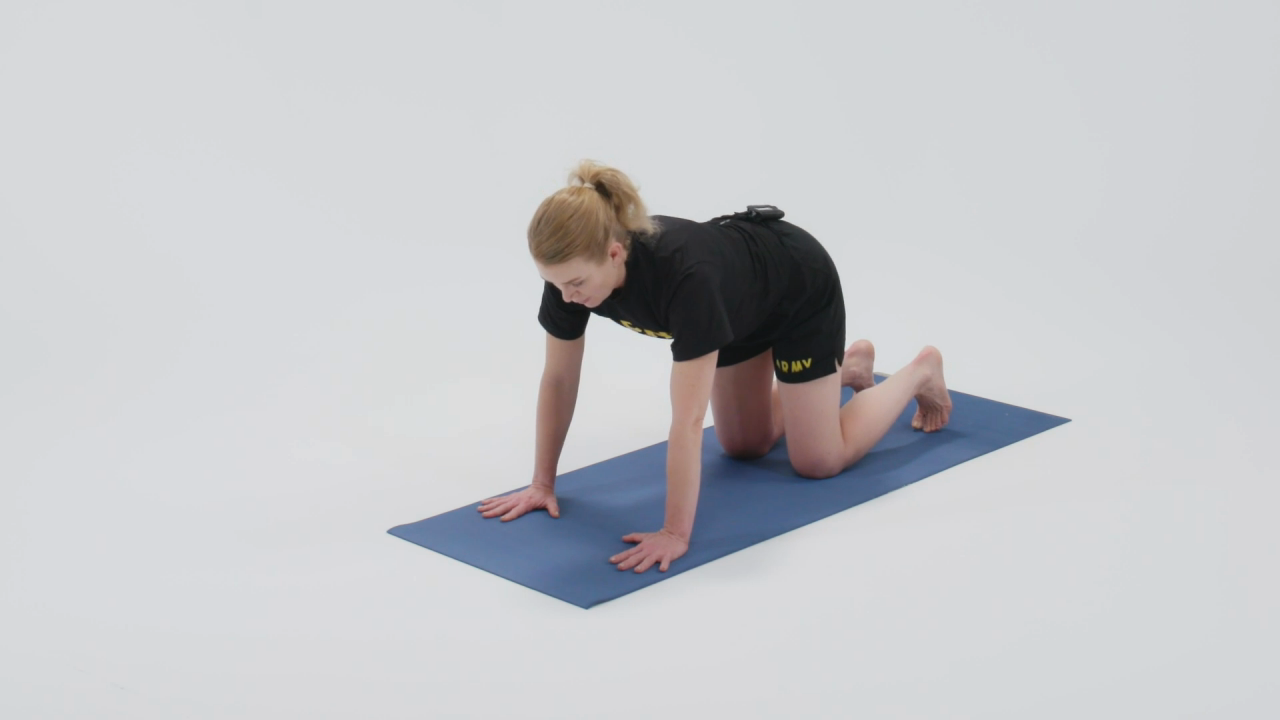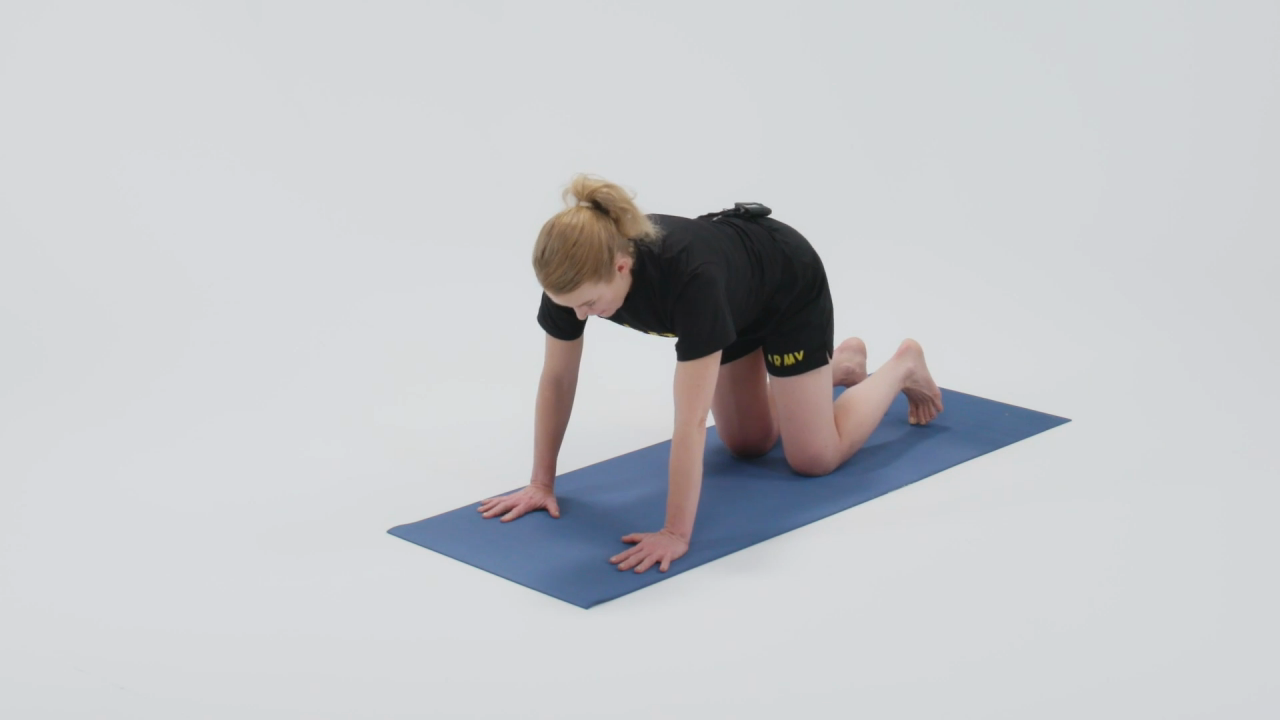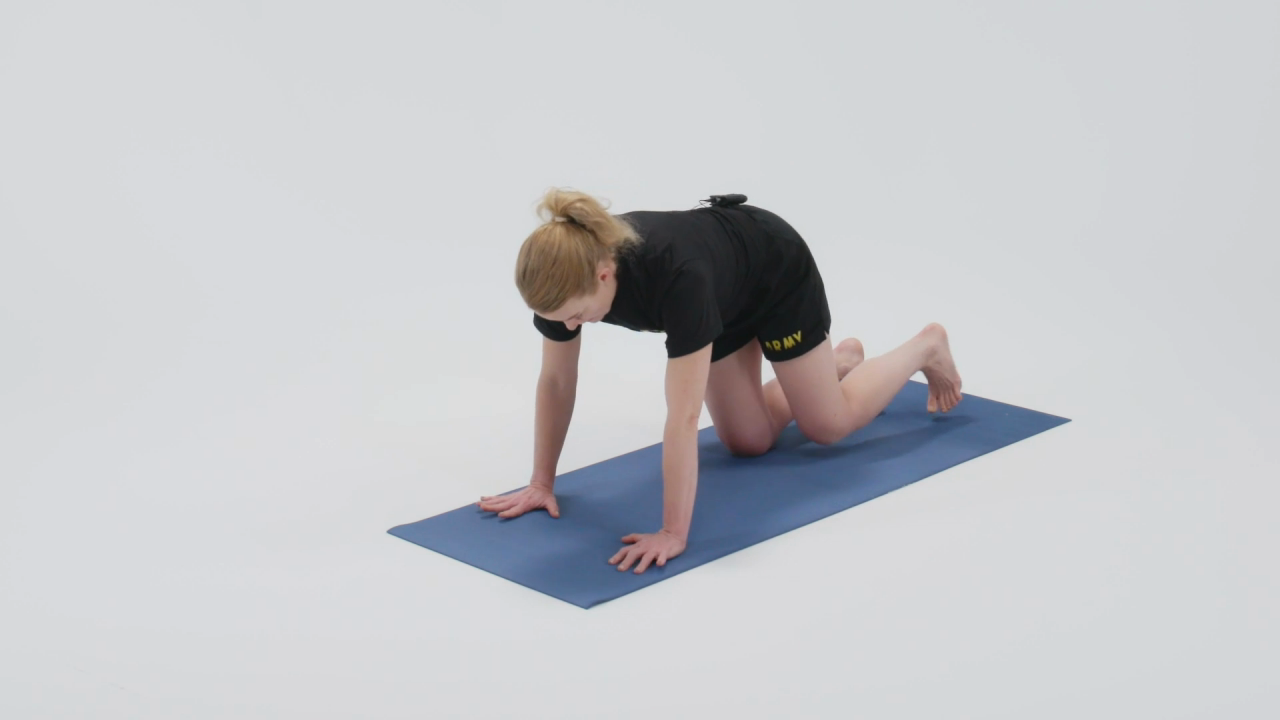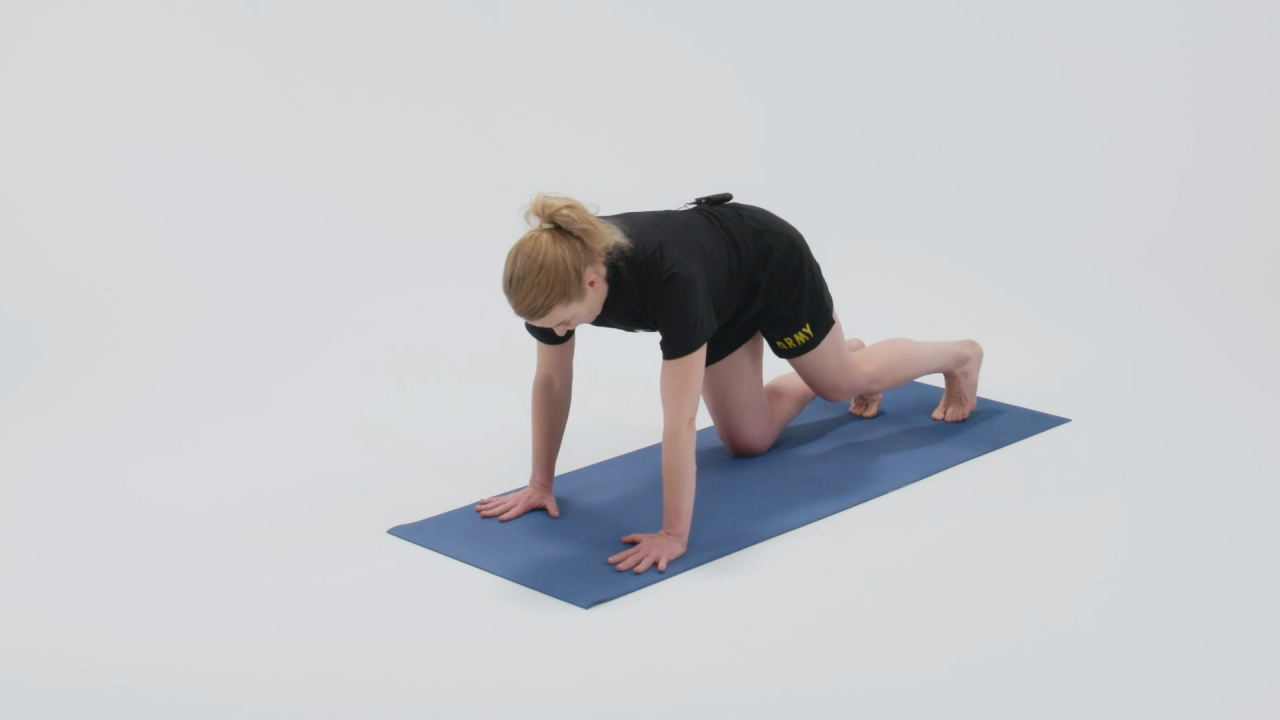
dt=0.5s
person 1, frame 1
left shoulder: (684, 276)
right shoulder: (573, 265)
left elbow: (687, 420)
right elbow: (558, 379)
left wrist: (675, 533)
right wrist: (542, 482)
left hip: (800, 290)
right hip: (744, 300)
left knee: (817, 460)
right knee: (744, 446)
left ankle: (920, 373)
right ankle: (847, 367)
person 1, frame 2
left shoulder: (690, 276)
right shoulder: (575, 270)
left elbow: (690, 420)
right elbow: (557, 378)
left wrist: (676, 533)
right wrist: (541, 480)
left hip: (789, 288)
right hip: (738, 301)
left knee: (813, 457)
right knee: (747, 444)
left ankle: (903, 366)
right ankle: (842, 363)
person 1, frame 3
left shoulder: (677, 275)
right shoulder: (566, 270)
left elbow: (683, 416)
right elbow: (556, 380)
left wrist: (674, 532)
right wrist: (542, 483)
left hip: (777, 273)
right hip: (726, 292)
left knee: (828, 425)
right knee: (748, 442)
left ankle: (928, 347)
right ankle: (839, 361)
person 1, frame 4
left shoulder: (669, 278)
right shoulder: (556, 274)
left elbow: (680, 420)
right elbow: (551, 382)
left wrist: (674, 534)
right wrist: (541, 482)
left hip: (772, 266)
right hip: (723, 292)
left knee: (843, 384)
right knee: (748, 439)
left ankle: (959, 356)
right ankle: (841, 352)
